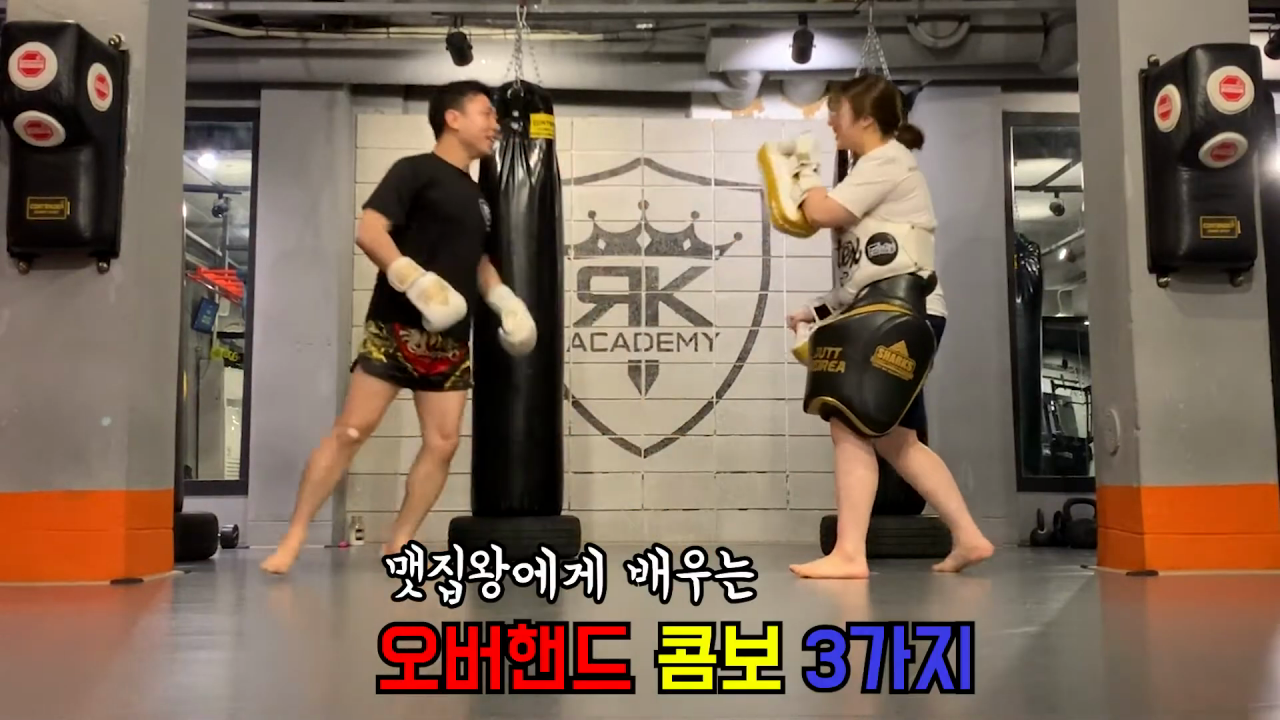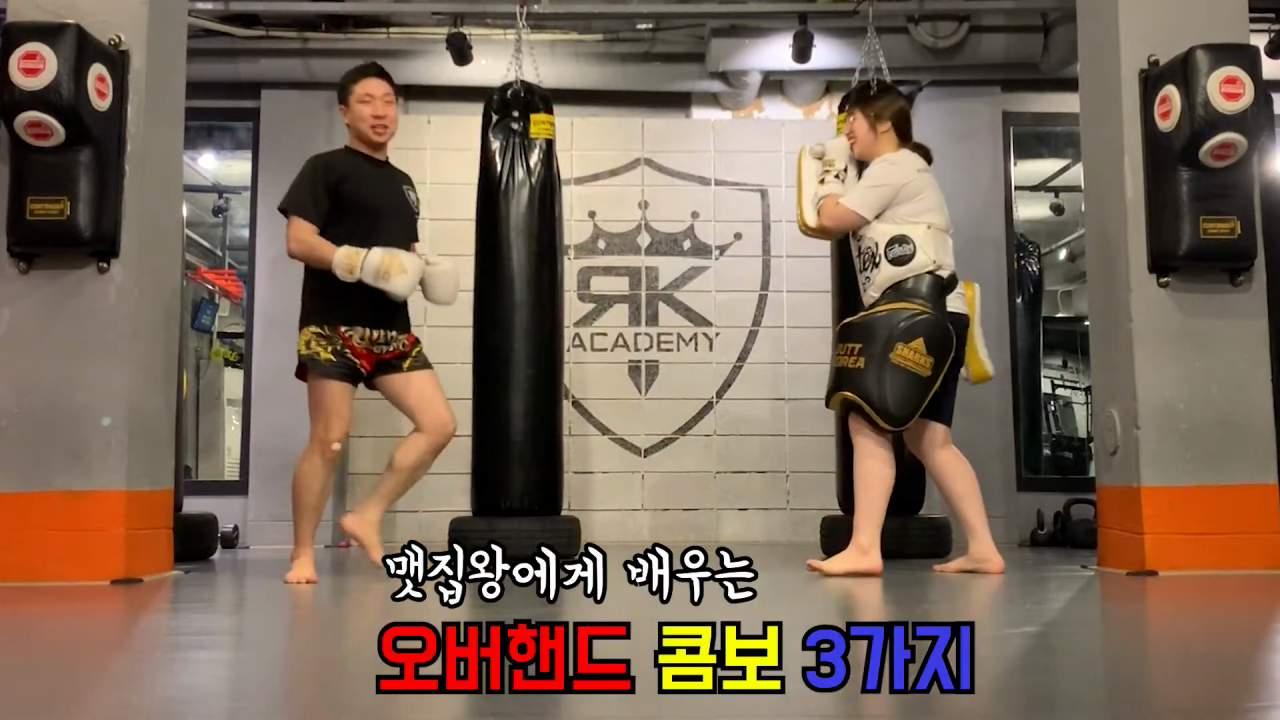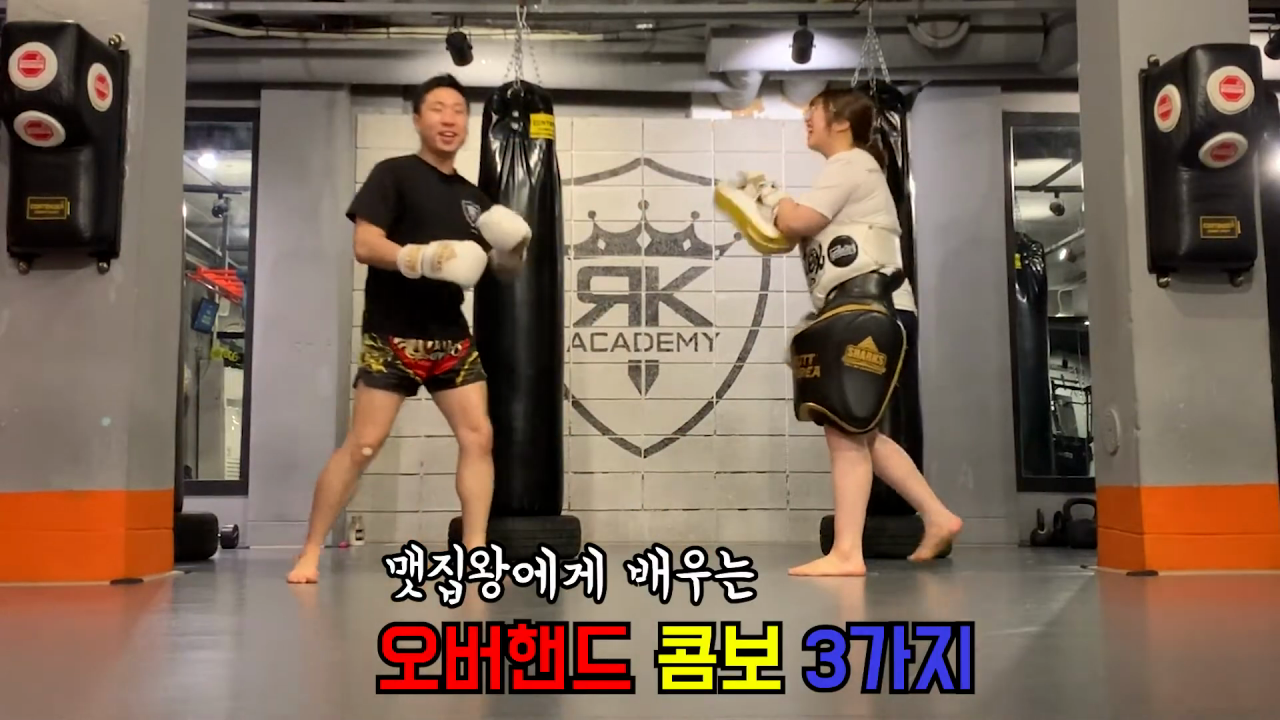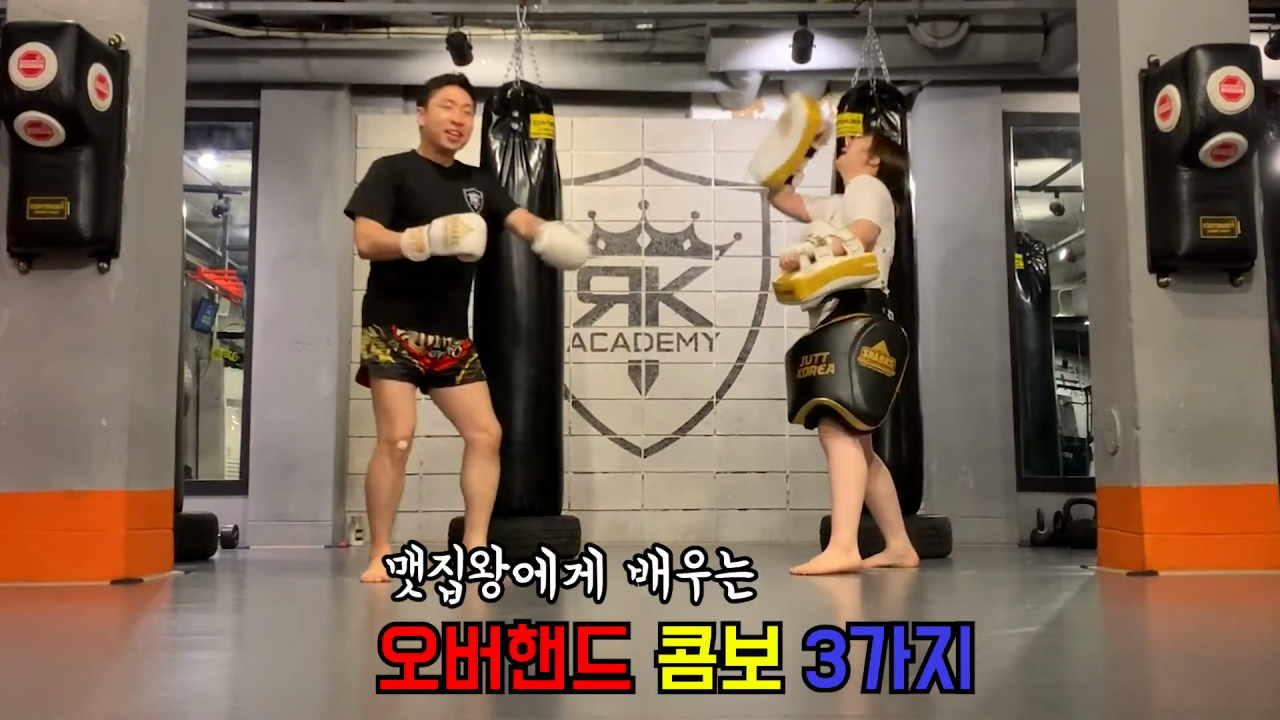
dt=0.5s
person 1, frame 1
left shoulder: (477, 195)
right shoulder: (415, 172)
right elbow: (369, 232)
left wrist: (505, 300)
right wrist: (415, 280)
left hip: (451, 337)
right hip: (397, 328)
left knee: (442, 445)
right knee: (351, 431)
left ankle: (400, 545)
right ankle: (294, 538)
person 1, frame 2
left shoulder: (403, 182)
right shoulder: (325, 168)
right elbow: (297, 241)
left wrist: (427, 269)
right wrist: (367, 264)
left hip: (393, 330)
right hip: (333, 327)
left knee: (439, 423)
right knee: (328, 442)
left ankle: (368, 515)
right ankle: (303, 554)
person 1, frame 3
left shoulder: (472, 197)
right shoulder: (393, 175)
left elbow: (502, 265)
right elbow: (366, 245)
left wrist: (510, 248)
right wrist: (427, 259)
left hip: (452, 337)
right hip: (392, 337)
left knee: (478, 438)
right knee: (362, 445)
left ankle: (475, 553)
right ankle: (310, 552)
person 1, frame 4
left shoulder: (479, 183)
right shoulder: (393, 171)
left elbow: (521, 222)
right elbow: (366, 240)
left wrist: (551, 236)
right wrist: (432, 236)
left hip: (451, 334)
right hip: (394, 329)
left knee: (484, 435)
right knee: (395, 439)
left ankle: (474, 553)
right ankle: (379, 555)
person 2, frame 1
left shoulder: (884, 162)
right shoulder: (884, 163)
left elbow: (822, 213)
right elbow: (866, 260)
left wrist: (803, 171)
right wrist: (821, 308)
left knee: (851, 428)
right knee: (896, 438)
left ankle: (849, 554)
right ankle: (969, 538)
person 2, frame 2
left shoulder: (894, 167)
right shoulder: (903, 173)
left elbow: (832, 219)
left wrist: (832, 171)
left knee: (868, 422)
right knee: (928, 439)
left ankle: (864, 549)
right ankle: (982, 549)
person 2, frame 3
left shoulder: (847, 165)
right shoulder: (855, 171)
left elbow: (794, 223)
left wrist: (764, 193)
right wrist: (818, 324)
left hip: (867, 314)
right hip: (869, 313)
left knee: (845, 431)
right knee: (859, 433)
left ankle: (846, 553)
right ankle: (937, 516)
person 2, frame 4
left shoulder: (868, 188)
right shoulder: (839, 204)
left elbow: (861, 236)
right elbow: (783, 199)
left knee: (837, 431)
right knee: (853, 440)
left ankle: (842, 546)
right ankle: (899, 546)
